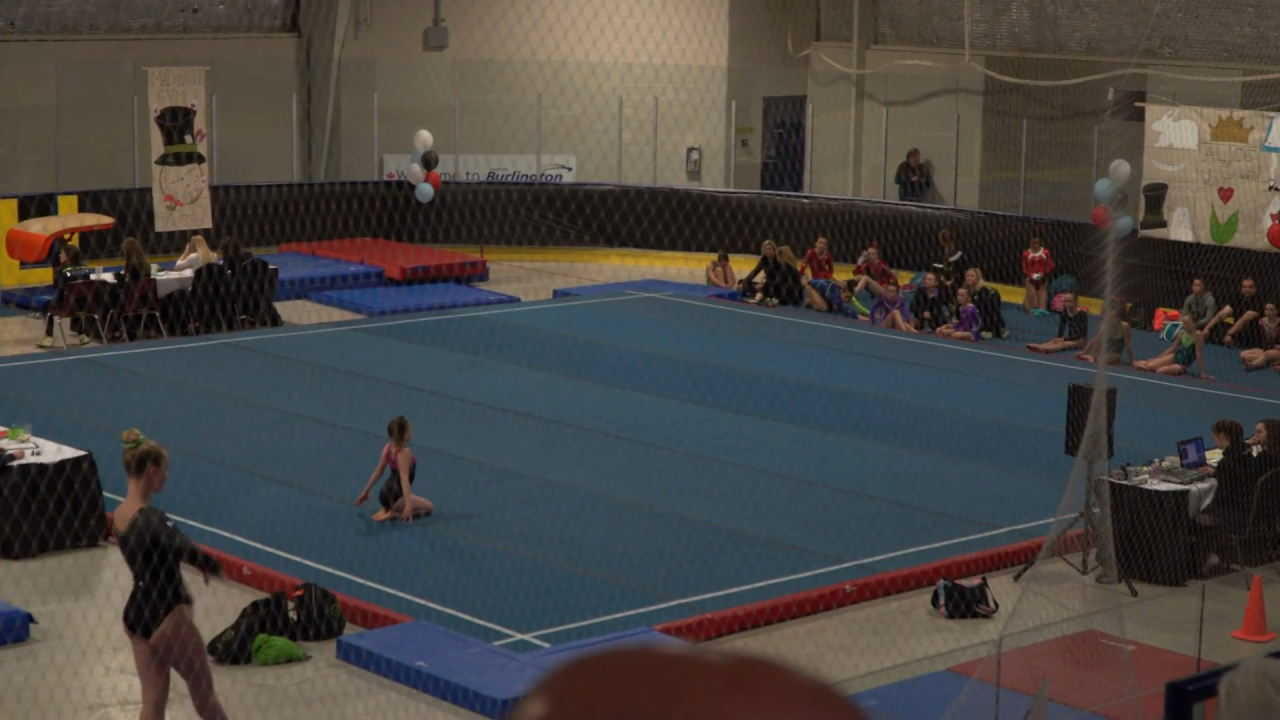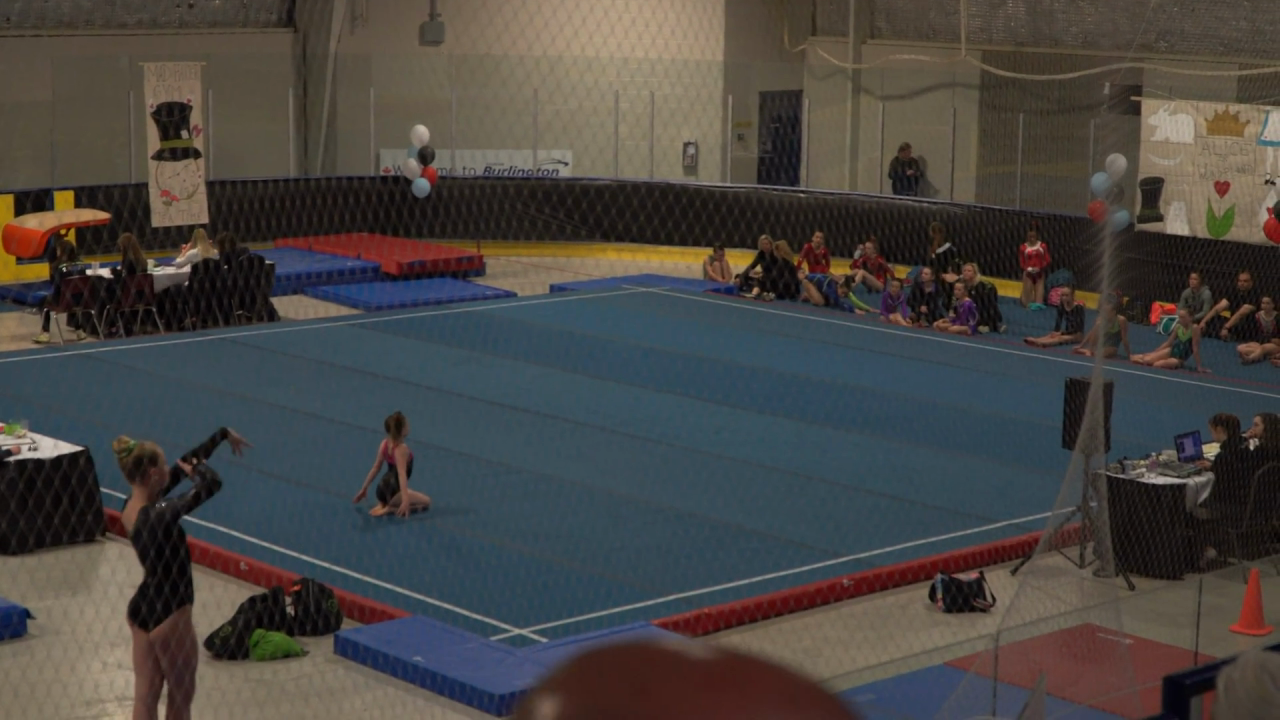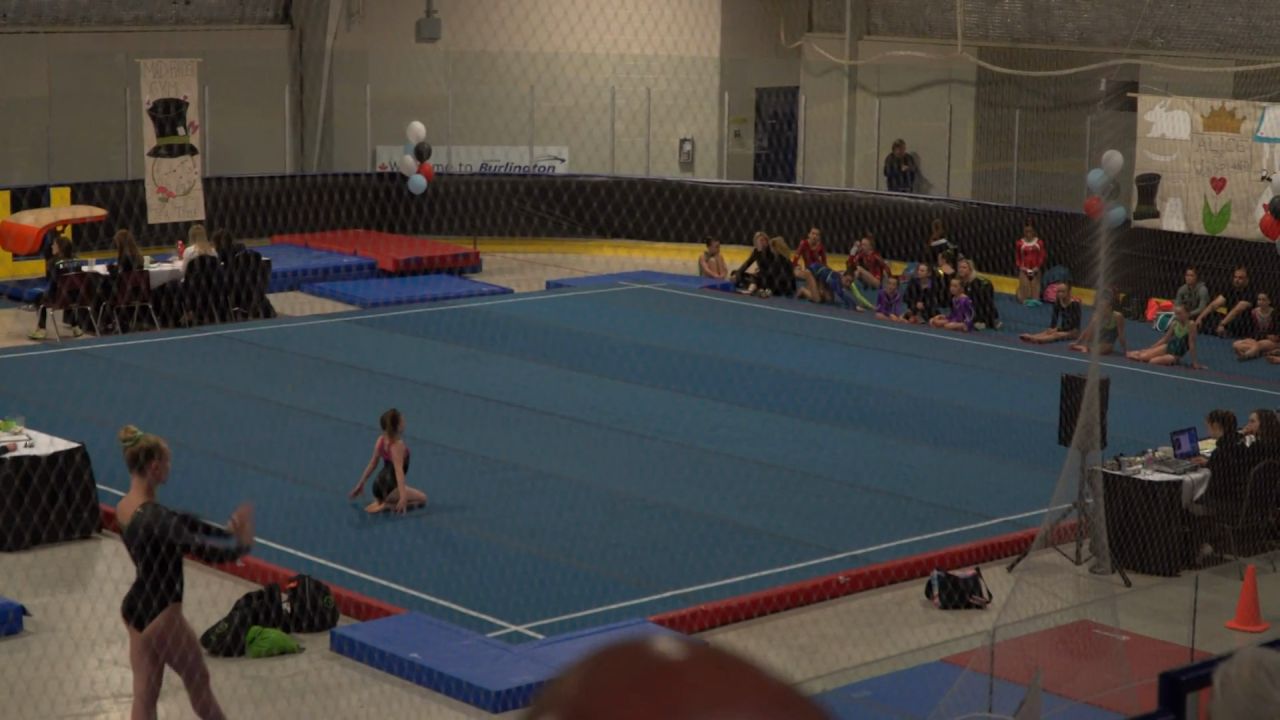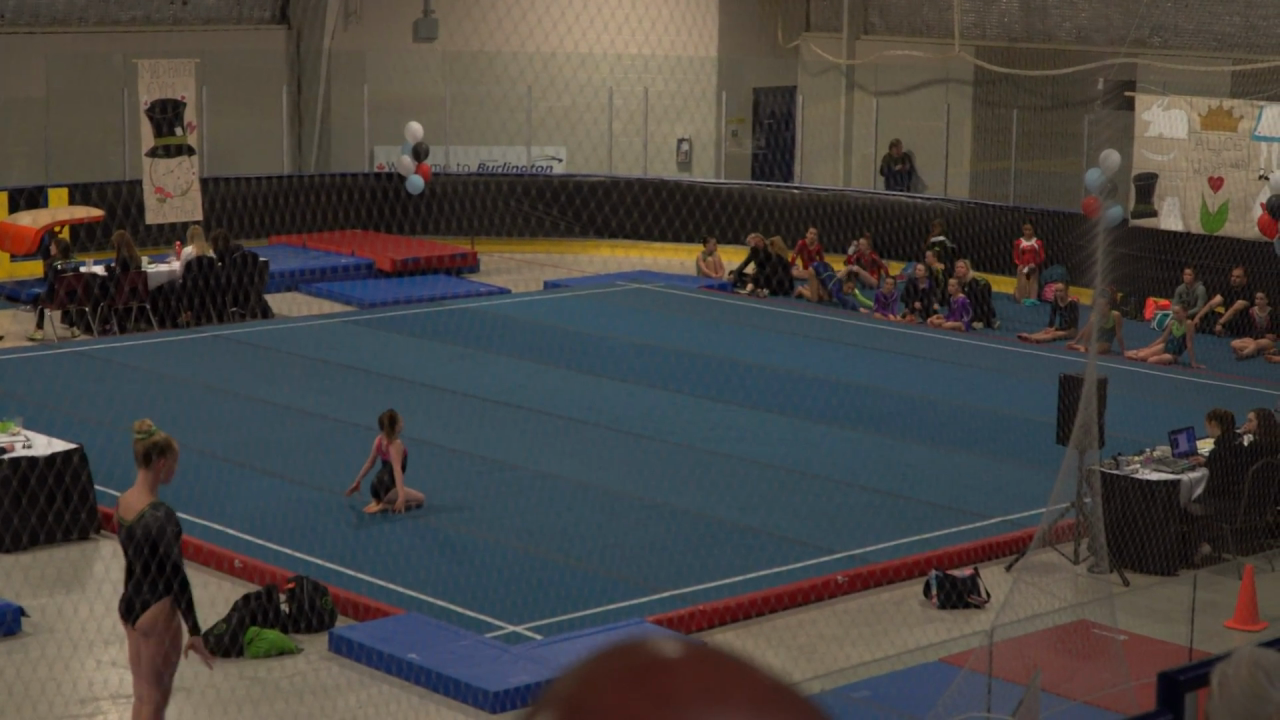
dt=0.4s
person 1, frame 1
left shoulder: (121, 514)
right shoulder: (153, 520)
right elbow: (193, 554)
left wrist: (184, 595)
right wrist: (214, 567)
left hip: (135, 615)
right hip: (166, 620)
right knee: (203, 690)
person 1, frame 2
left shoulder: (133, 507)
right shoulder: (158, 516)
left elbow: (186, 465)
right elbow: (211, 482)
left wrist: (224, 435)
right wrist: (198, 471)
left hip: (140, 611)
right hip: (169, 617)
person 1, frame 3
left shoulder: (126, 505)
right shoulder: (153, 516)
left elbow: (181, 523)
right elbow: (202, 551)
left wrist: (229, 530)
right wrist: (241, 546)
left hip: (134, 608)
right hip: (161, 614)
left knee: (144, 695)
right knee: (199, 683)
person 1, frame 4
left shoulder: (124, 502)
right shoulder: (160, 516)
right elbow: (177, 575)
right wrist: (194, 632)
left hip: (130, 604)
right hip: (157, 612)
